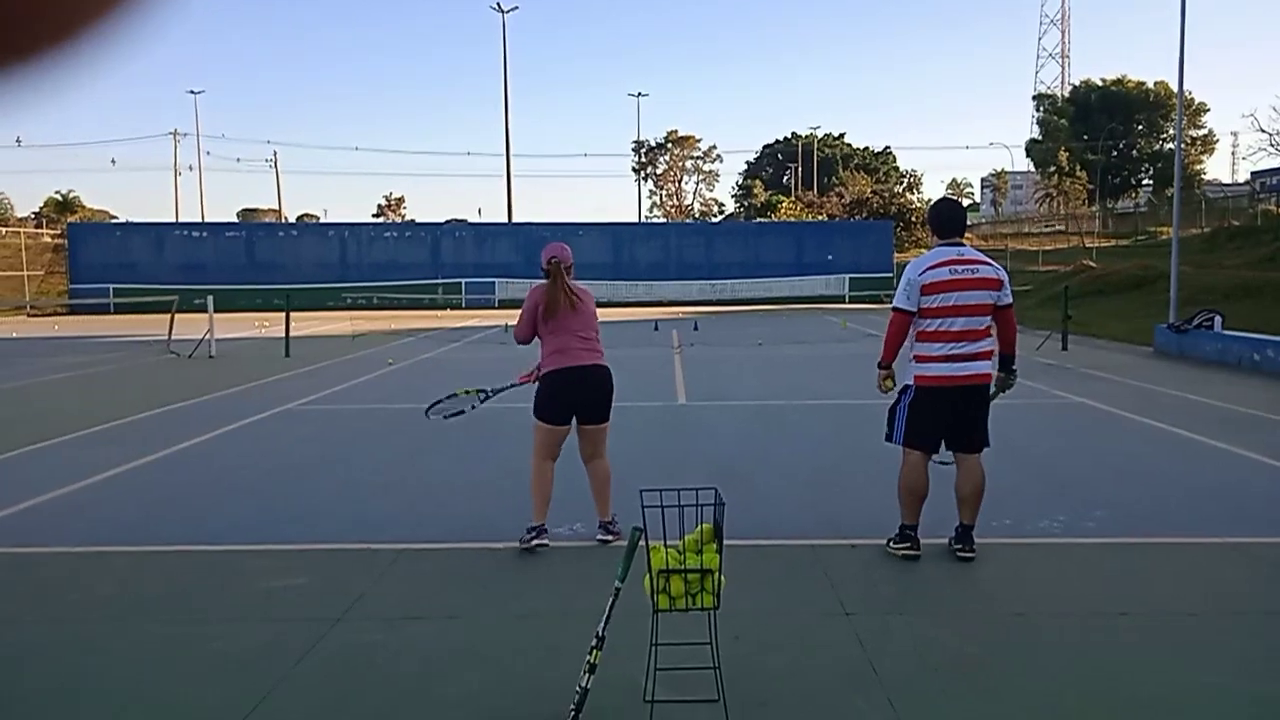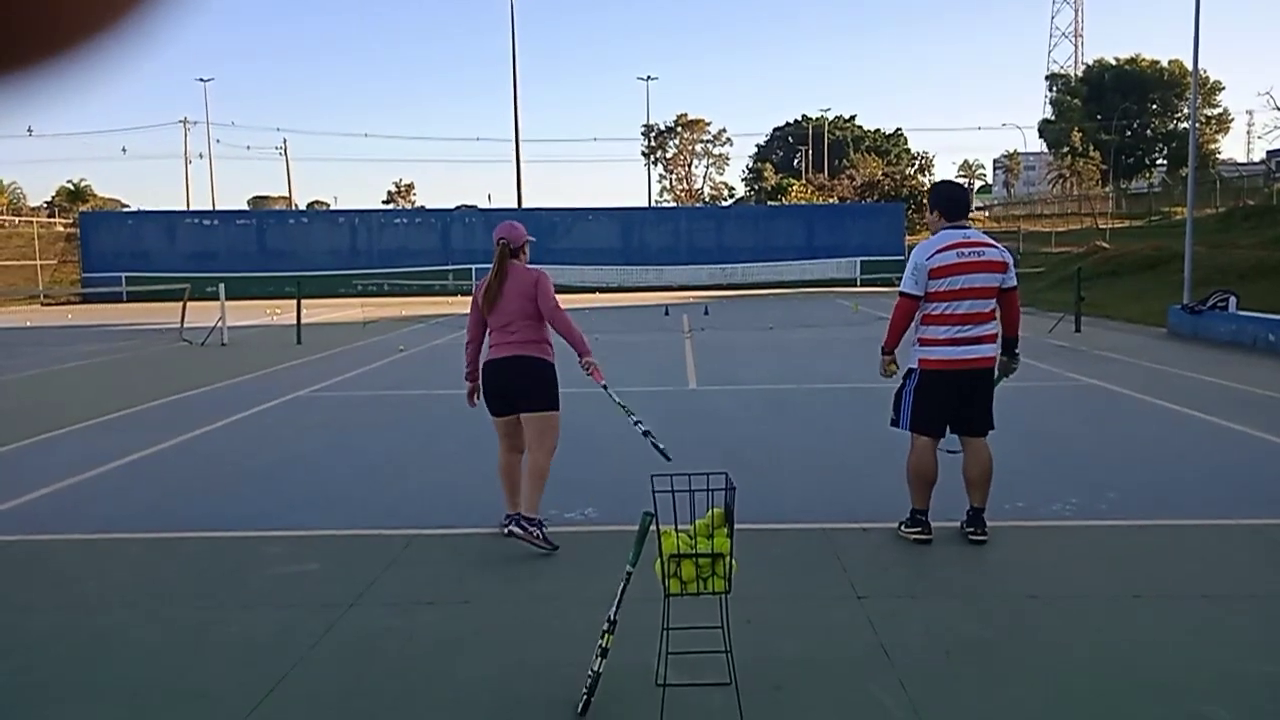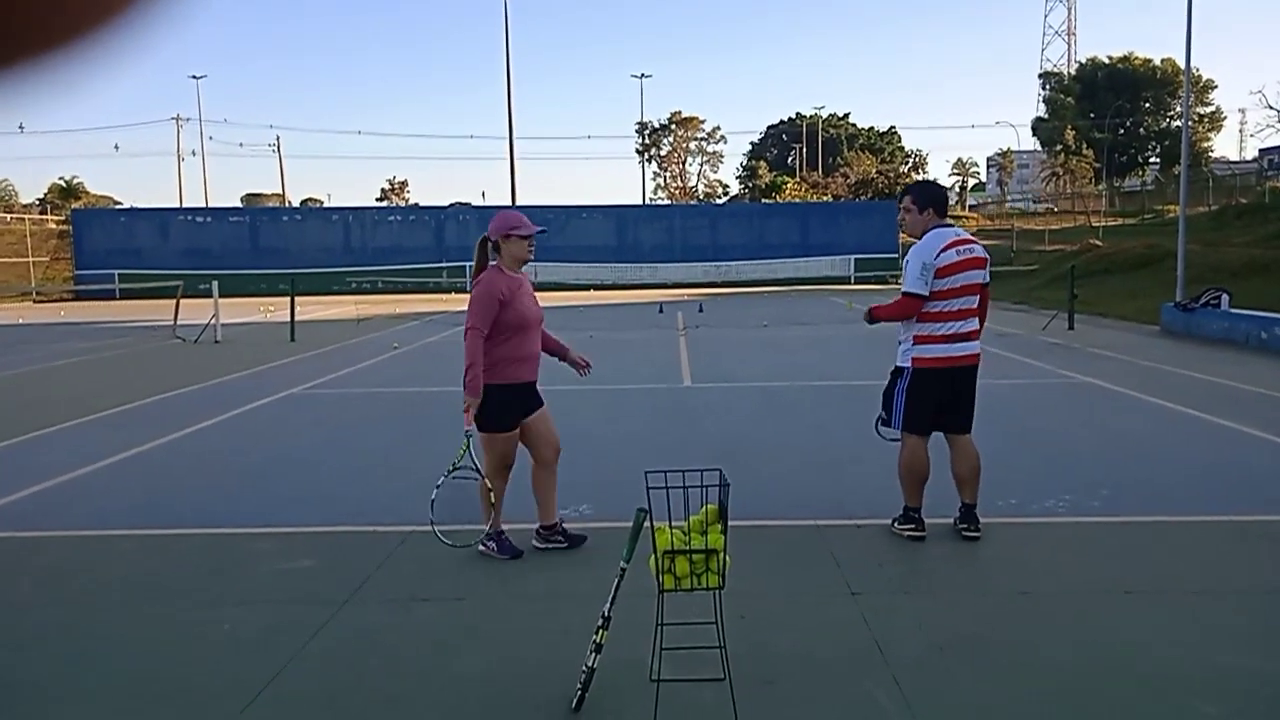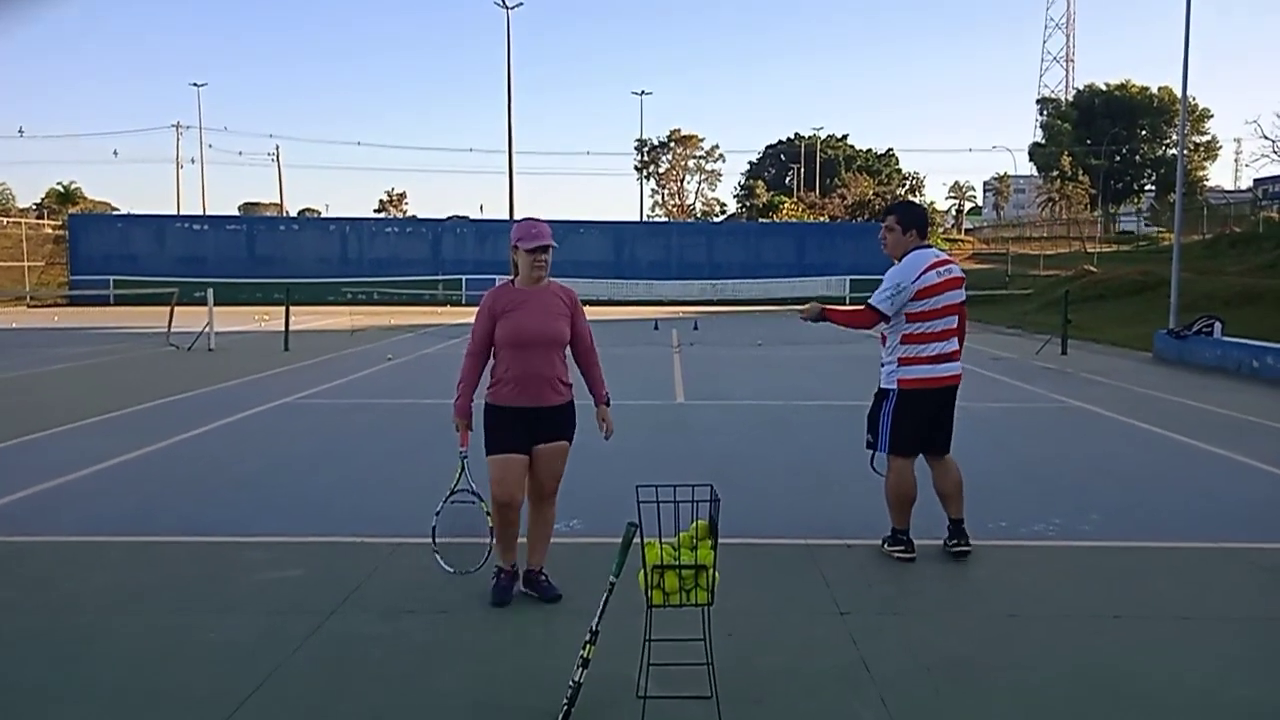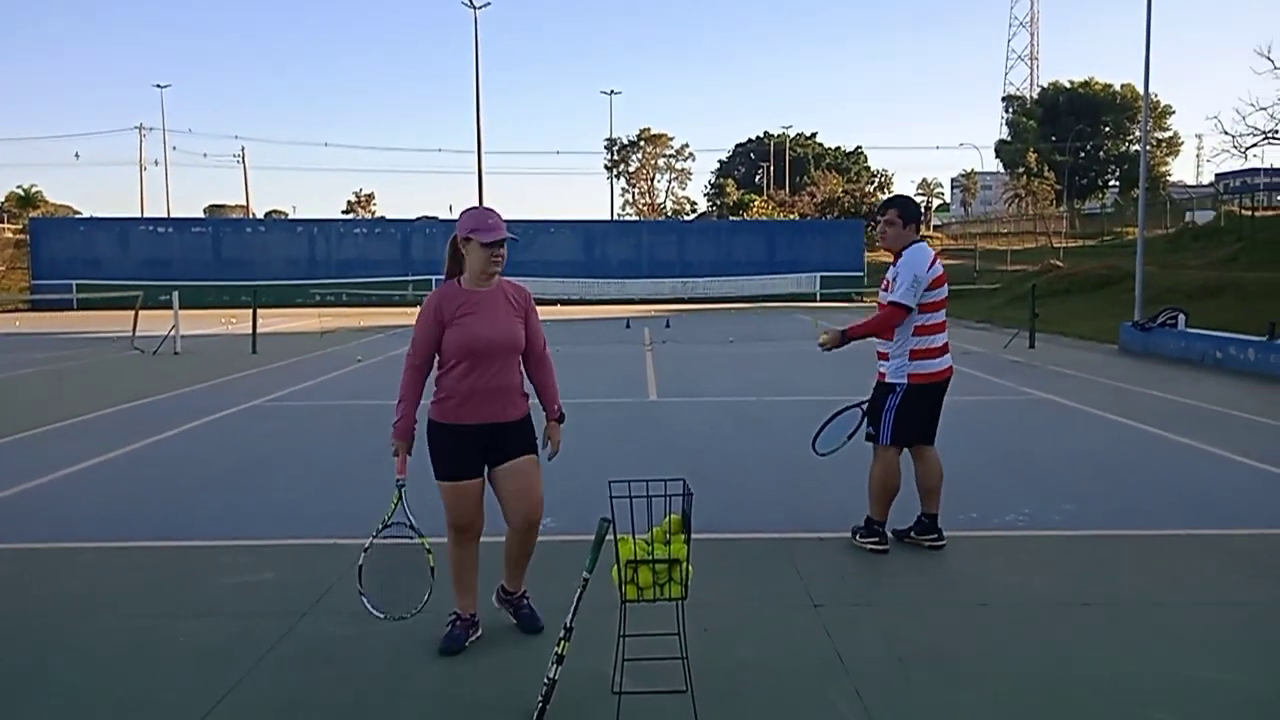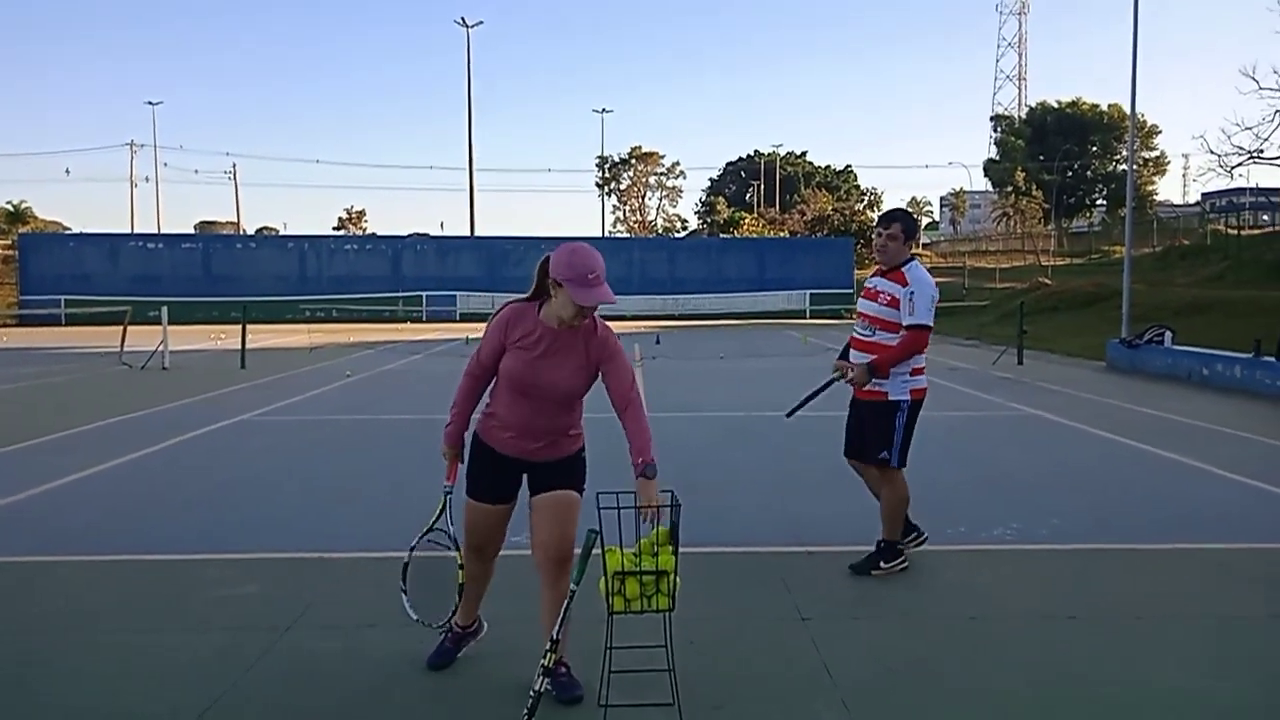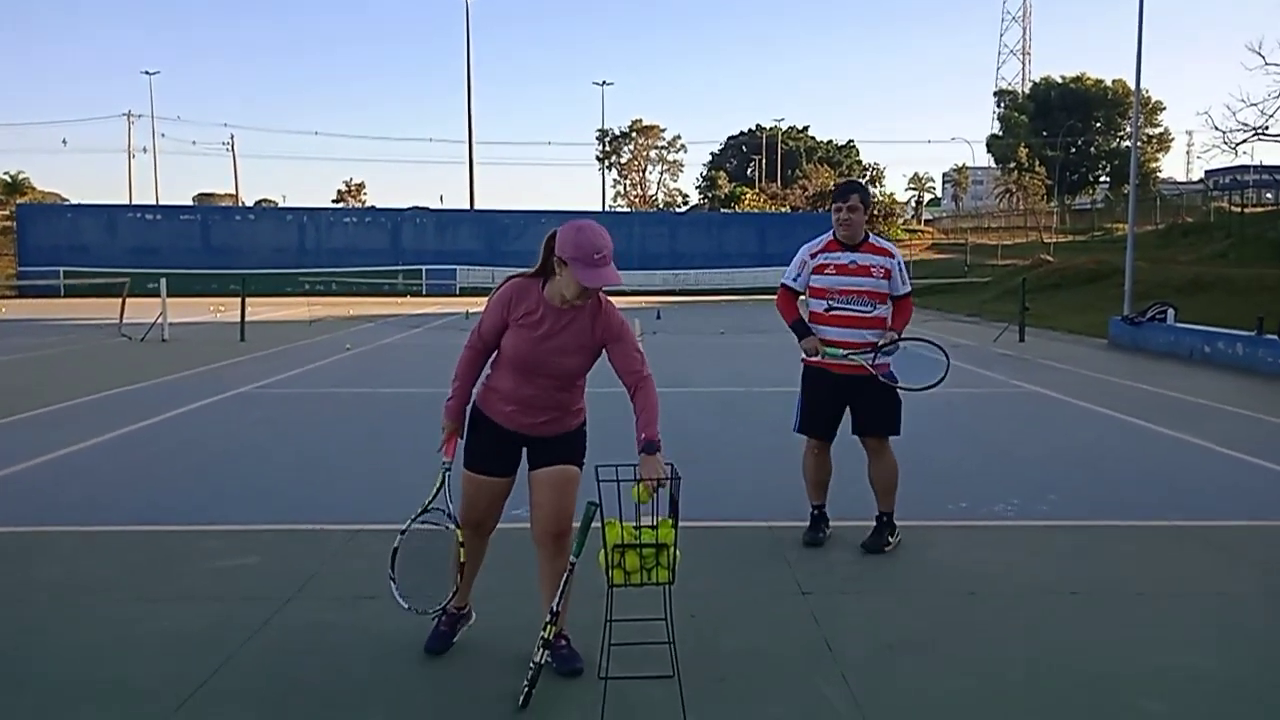
dt=0.7s
person 1, frame 1
left shoulder: (538, 294)
right shoulder: (586, 297)
left elbow: (522, 336)
left hip: (558, 379)
right hip: (598, 375)
left knee: (543, 457)
right knee: (595, 456)
left ankle: (538, 527)
right ankle: (606, 523)
person 1, frame 2
left shoulder: (484, 287)
right shoulder: (536, 278)
left elbow: (473, 337)
right elbow: (555, 315)
left wrist: (472, 376)
right wrist: (583, 351)
left hip: (496, 369)
right hip: (534, 367)
left knee: (510, 447)
right knee: (541, 449)
left ankle: (513, 514)
right ankle: (528, 519)
person 1, frame 3
left shoulder: (522, 282)
right shoulder: (490, 284)
right elbow: (474, 337)
left wrist: (566, 354)
right wrist: (473, 387)
left hip: (524, 387)
right hip: (494, 390)
left knee: (549, 454)
right knee: (500, 465)
left ankle: (549, 529)
right ankle: (492, 536)
person 1, frame 4
left shoulder: (567, 298)
right shoulder: (496, 299)
left elbow: (585, 352)
right elbow: (476, 354)
left wrist: (601, 400)
right wrist: (462, 405)
left hip: (556, 412)
right hip: (505, 413)
left knee: (545, 496)
right knee: (505, 498)
left ankle: (534, 573)
right ankle: (506, 568)
person 1, frame 5
left shoulder: (519, 298)
right shoulder: (441, 301)
left elbow: (537, 359)
right elbow: (416, 366)
left wrist: (554, 414)
right wrist: (402, 426)
left hip: (513, 425)
right hip: (453, 430)
left knee: (528, 517)
right knee: (464, 529)
left ankle: (512, 591)
right ankle: (465, 618)
person 1, frame 6
left shoulder: (601, 340)
right shoulder: (512, 320)
left elbow: (629, 405)
right elbow: (476, 375)
left wrist: (645, 471)
right wrist: (454, 433)
left hip: (560, 457)
right hip: (494, 449)
left knee: (557, 558)
right knee: (479, 546)
left ankle: (555, 661)
right ankle: (465, 625)
person 1, frame 7
left shoulder: (605, 318)
right shoulder: (513, 295)
left elbow: (640, 381)
right elbow: (476, 349)
left wrist: (649, 445)
right wrist: (454, 410)
left hip: (561, 433)
right hip: (493, 423)
left knee: (555, 534)
right knee: (474, 524)
left ankle: (555, 634)
right ankle: (457, 609)
person 2, frame 1
left shoulder: (919, 269)
right shoulder: (993, 270)
left elbow: (900, 322)
right elbow: (1006, 323)
left wrist: (885, 364)
right wrist: (1006, 366)
left hip: (929, 380)
right hip: (976, 378)
left knee: (915, 455)
right knee: (969, 457)
left ankle: (908, 535)
right ankle: (965, 536)
person 2, frame 2
left shoulder: (925, 253)
right shoulder: (998, 253)
left elbow: (906, 307)
right elbow: (1010, 306)
left wrist: (888, 350)
right wrist: (1010, 349)
left hip: (934, 363)
right hip: (981, 361)
left knee: (923, 440)
right knee: (976, 440)
left ankle: (919, 519)
right ankle: (977, 518)
person 2, frame 3
left shoulder: (923, 251)
right shoulder: (976, 248)
left elbow: (909, 306)
right elbow: (982, 301)
left wrist: (874, 313)
left hip: (923, 360)
right hip: (965, 357)
left knee: (913, 437)
right knee: (960, 435)
left ankle: (912, 517)
right ankle: (969, 515)
person 2, frame 4
left shoulder: (904, 273)
right shoulder: (951, 268)
left elbow: (868, 318)
right elbow: (960, 322)
left wrist: (823, 313)
left hip: (907, 383)
right hip: (946, 378)
left knee: (899, 459)
right knee: (940, 456)
left ankle: (900, 538)
right ankle: (957, 532)
person 2, frame 5
left shoulder: (910, 263)
right shoulder: (923, 258)
left elbow: (891, 318)
left wrist: (844, 337)
left hip: (907, 375)
right hip: (931, 370)
left knee: (885, 448)
right knee: (922, 446)
left ankle: (874, 529)
right ankle: (929, 525)
person 2, frame 6
left shoulder: (916, 282)
right shoulder: (875, 276)
left elbow: (916, 339)
left wrist: (872, 368)
right wrist: (846, 357)
left hip: (896, 394)
right hip: (869, 390)
left knee: (885, 468)
right knee: (862, 461)
left ankle: (891, 550)
right ankle: (905, 528)
person 2, frame 7
left shoulder: (888, 255)
right shoulder: (812, 252)
left elbow: (903, 301)
right elbow: (785, 297)
left wrist: (895, 330)
right wrist: (803, 333)
left hip: (872, 368)
right hip: (823, 367)
left knee: (877, 443)
right knee: (817, 442)
left ankle: (885, 523)
right ankle: (818, 516)
